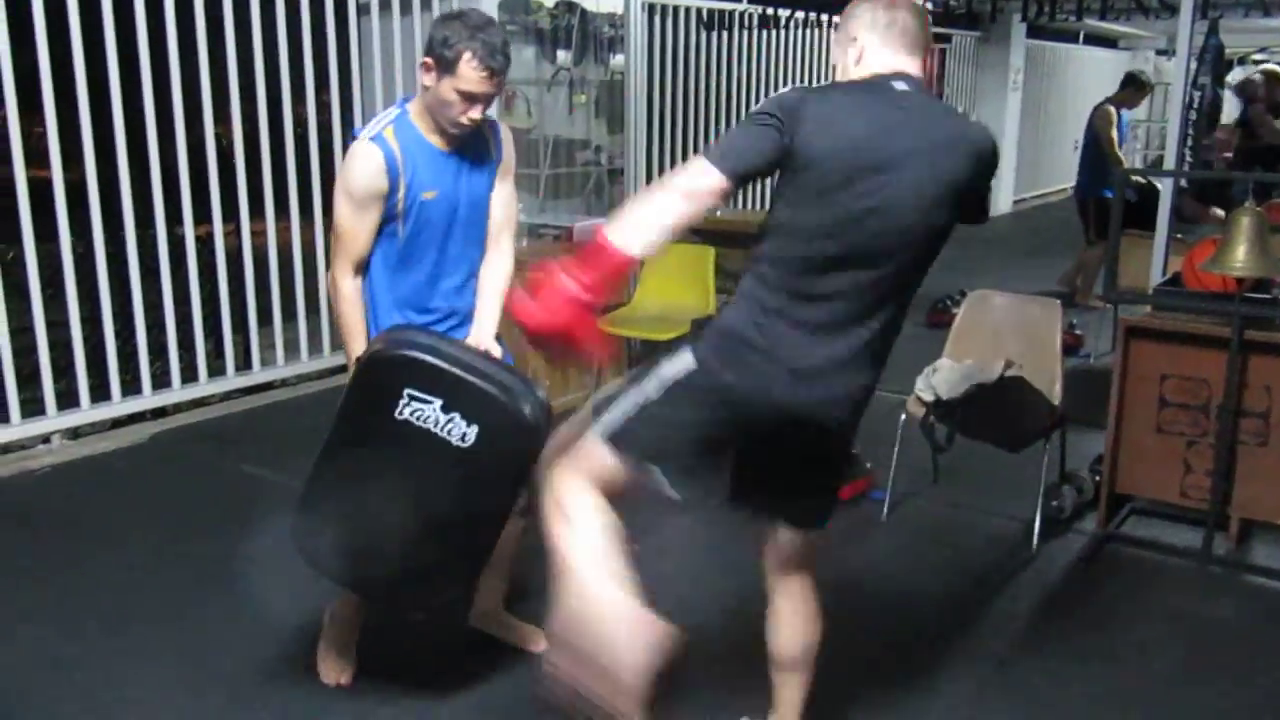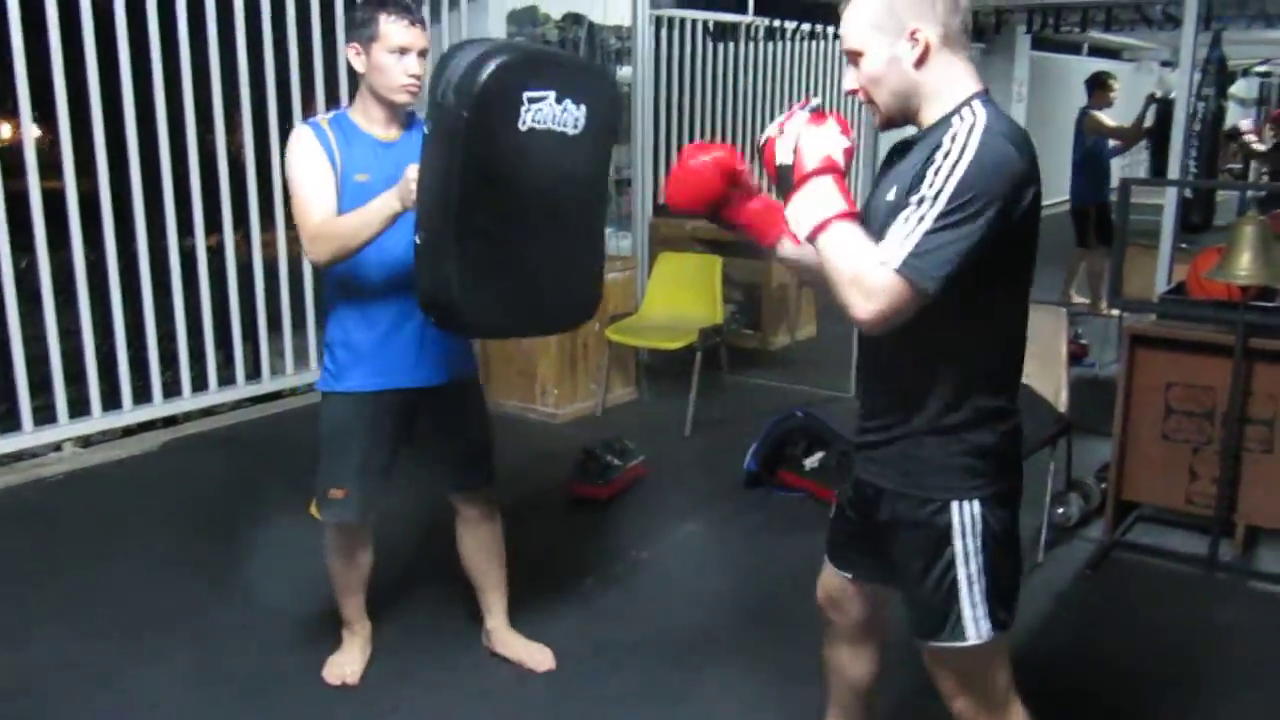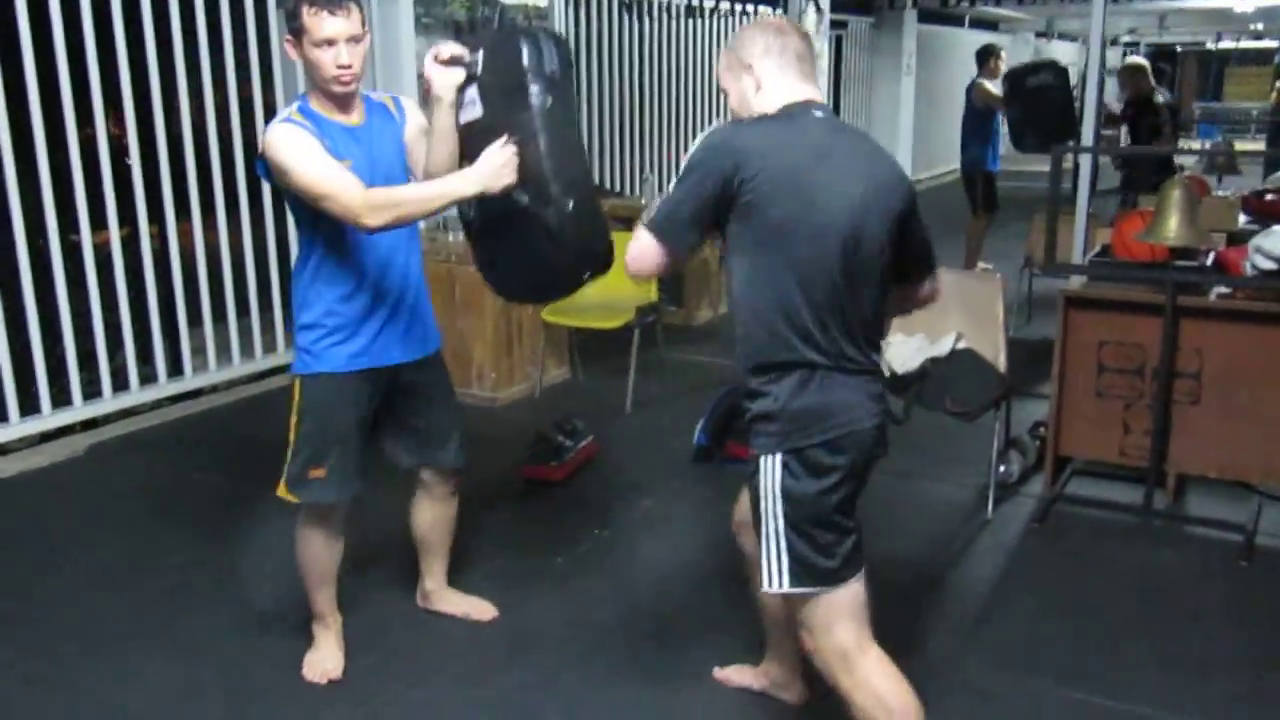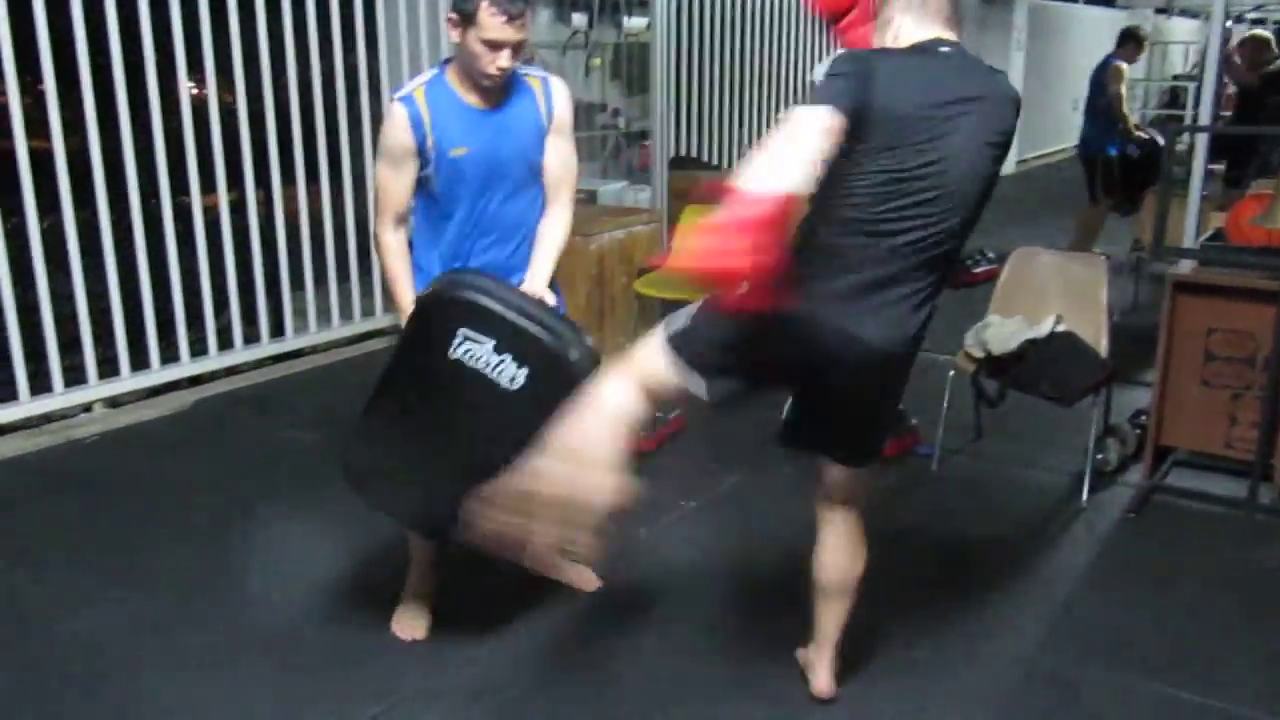
dt=1s
person 1, frame 1
left shoulder: (806, 108)
right shoulder: (972, 146)
left elbow: (691, 189)
left wrist: (586, 273)
left hip: (746, 359)
right hip: (836, 396)
left knee: (569, 475)
right knee: (789, 567)
left ankle: (609, 653)
person 1, frame 2
left shoulder: (981, 149)
right shoulder: (921, 149)
left elbow: (873, 298)
right elbow: (839, 260)
left wrist: (812, 183)
right wrist: (741, 205)
left hip: (948, 469)
right hip: (885, 451)
right knee: (844, 606)
person 1, frame 3
left shoulder: (733, 148)
right shoulder: (881, 165)
left elbow: (643, 260)
right elbow: (921, 288)
left wrist: (703, 214)
left hip: (802, 420)
right hip: (856, 406)
left knee: (839, 641)
right knee: (752, 523)
person 1, frame 4
left shoulder: (867, 68)
right shoulder: (1000, 97)
left elbow: (808, 133)
left wrist: (752, 211)
left hip: (800, 305)
right hip: (888, 339)
left knee: (628, 374)
right knee: (840, 500)
right ankle: (822, 661)
person 2, frame 1
left shoulder: (495, 142)
right shoulder: (377, 153)
left elbow: (500, 246)
right elbow: (346, 273)
left wrist: (483, 333)
left hip: (476, 352)
left ankle: (490, 606)
right ankle: (343, 620)
person 2, frame 2
right shoulder: (316, 141)
right elbow: (318, 246)
right wrist: (398, 199)
left hip: (444, 360)
right hip: (360, 369)
left knee: (476, 499)
right knee: (348, 514)
left ankle: (497, 626)
right ankle: (356, 630)
person 2, frame 3
left shoulder: (398, 113)
right shoulder: (288, 136)
left elbow: (436, 179)
right elbow: (368, 212)
left wrist: (442, 100)
right wrist: (473, 180)
left hip: (412, 337)
right hip: (335, 350)
left knee: (441, 472)
right knee: (324, 498)
left ankle: (434, 586)
right ankle: (326, 624)
person 2, frame 4
left shoulder: (549, 95)
right shoulder: (411, 111)
left elbow: (560, 199)
right elbow: (392, 226)
left wrist: (536, 279)
right wrist: (413, 321)
left hip: (529, 303)
right ankle: (419, 581)
person 3, frame 1
left shoulder: (1118, 112)
right shoulder: (1107, 112)
right elbow: (1112, 154)
right wrist: (1132, 179)
left hip: (1102, 187)
right hip: (1095, 189)
left knee: (1097, 241)
right knee: (1101, 242)
left ankle: (1070, 279)
right ankle: (1084, 294)
person 3, frame 2
left shoulder: (1092, 117)
right shoulder: (1092, 118)
left elbow: (1110, 150)
right elbow: (1127, 134)
left wrist: (1142, 135)
right wrist: (1146, 106)
left hip: (1088, 194)
right hip: (1091, 196)
left knee: (1085, 248)
right knee: (1099, 248)
left ankle: (1067, 294)
right ankle: (1098, 304)
person 3, frame 3
left shoulder: (985, 87)
right shoulder: (981, 87)
left elbow: (1004, 106)
left hip: (983, 162)
right hip: (979, 164)
left knee: (981, 215)
right knee: (983, 216)
left ankle: (971, 263)
right ankle: (969, 268)
person 3, frame 4
left shoulder: (1106, 65)
right shoulder: (1119, 67)
right elbow: (1119, 108)
left wrist: (1130, 127)
right wrist: (1133, 133)
left hip: (1094, 142)
right hip: (1101, 146)
left knee: (1097, 201)
right knee: (1104, 201)
left ankle: (1079, 248)
right ankle: (1079, 251)
